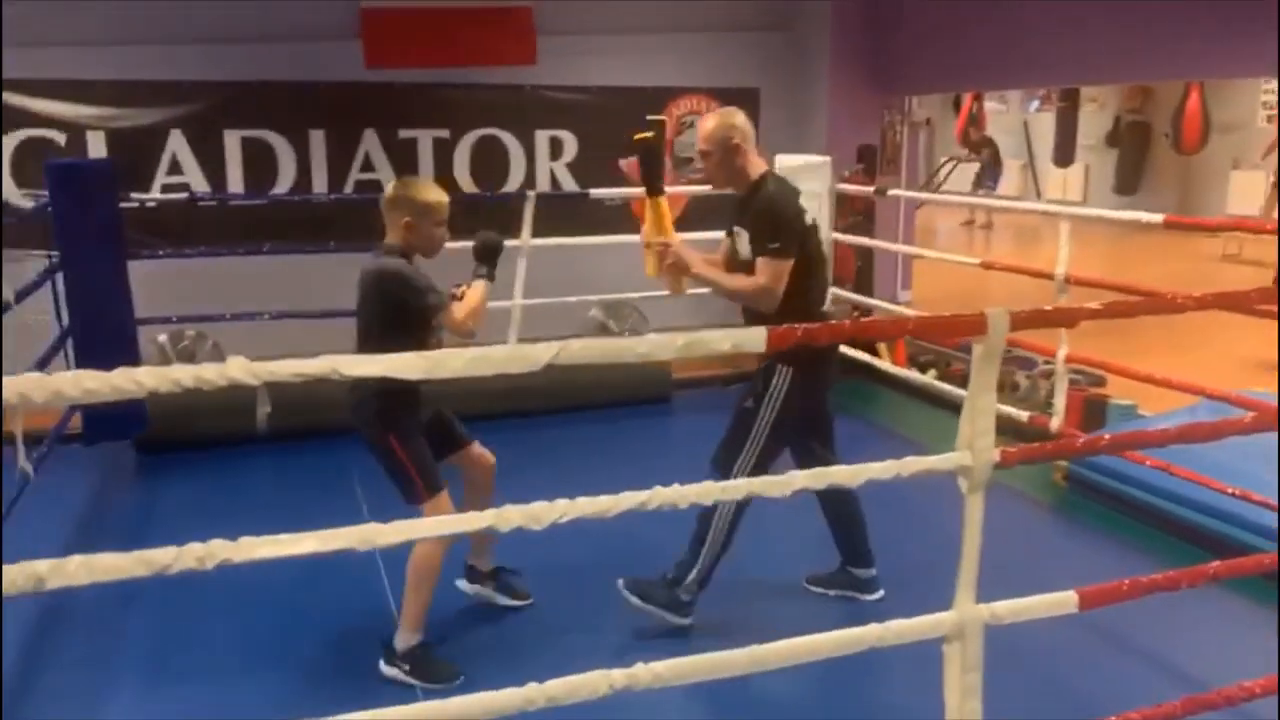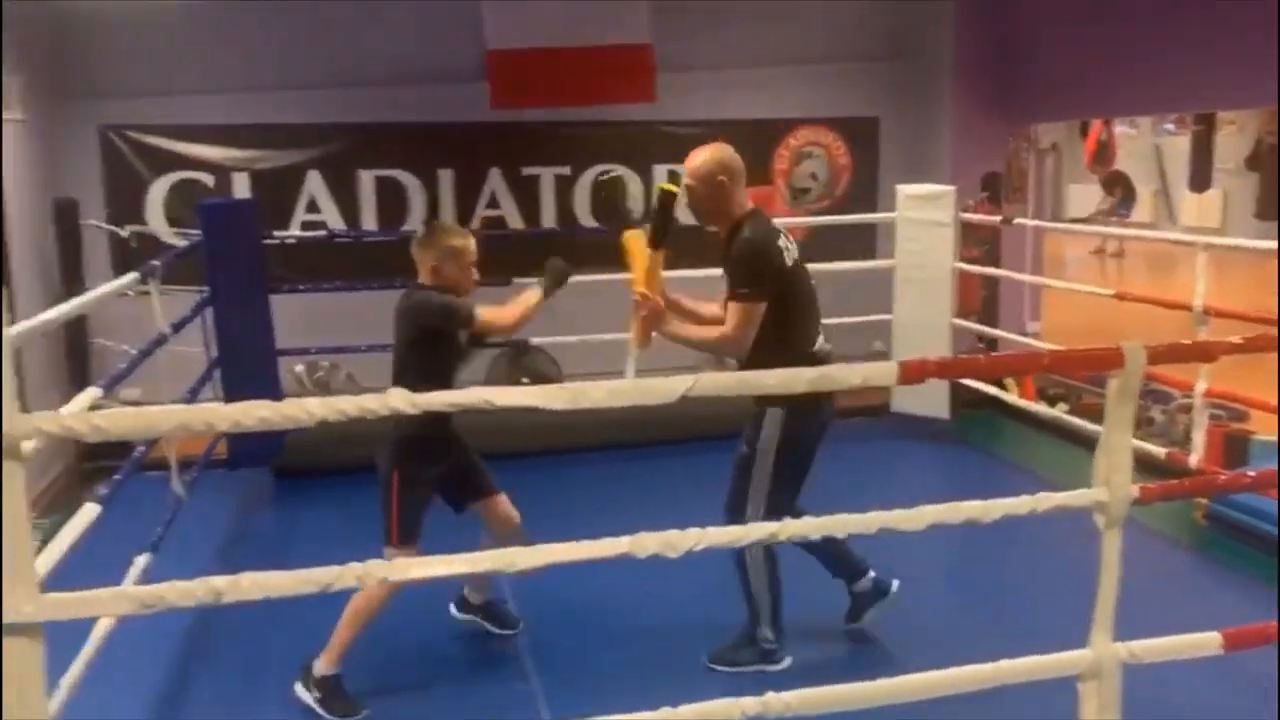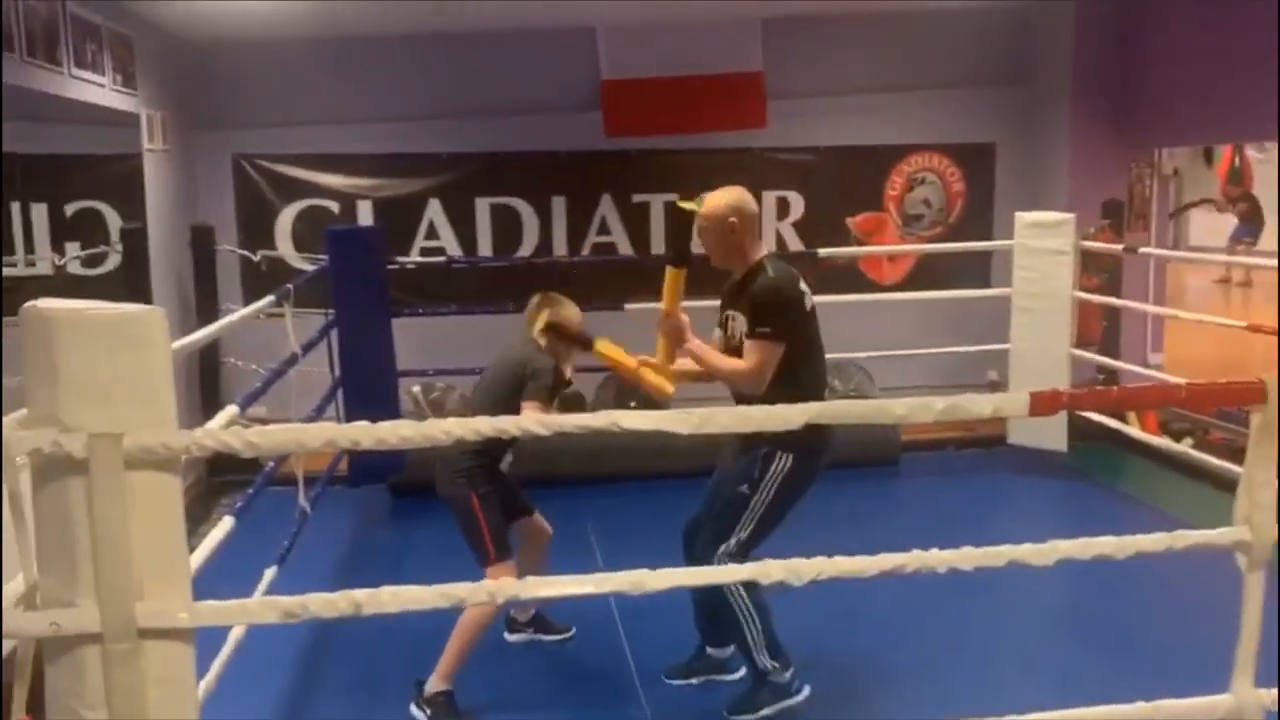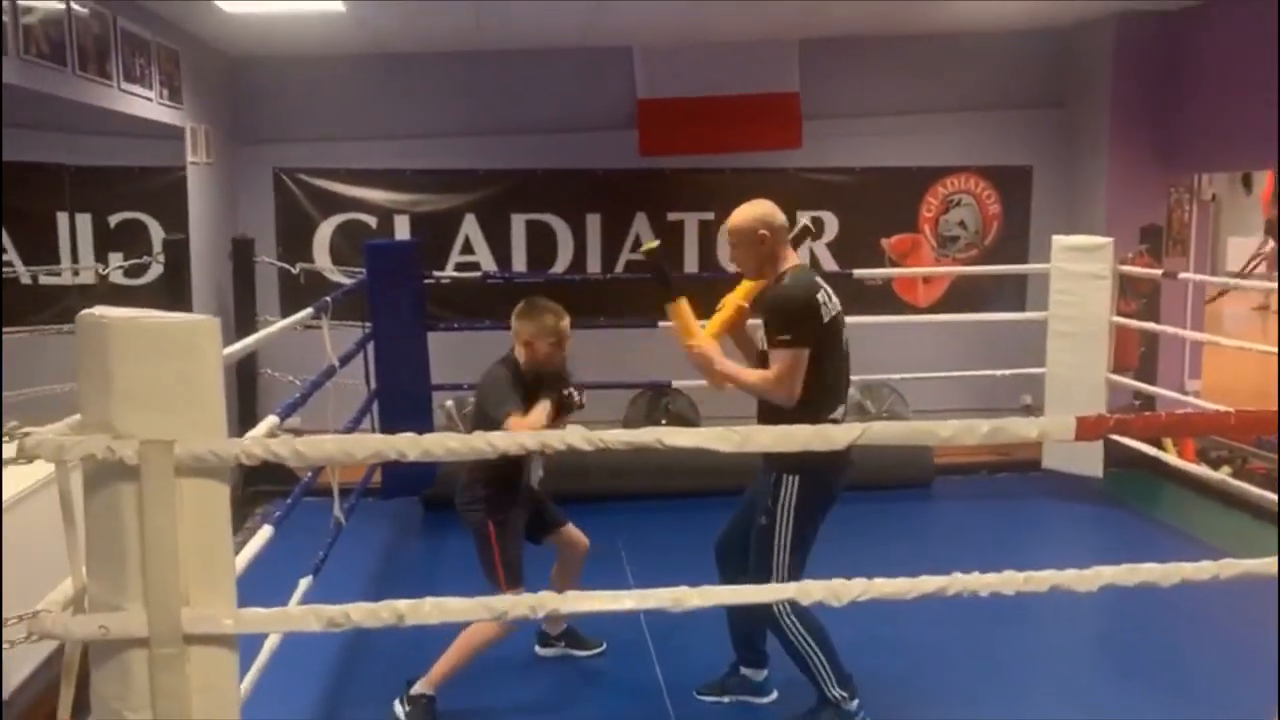
dt=0.4s
person 1, frame 1
left shoulder: (774, 204)
right shoulder: (753, 201)
left elbow: (765, 294)
right elbow: (726, 273)
left wrist: (690, 270)
right wrist: (680, 255)
left hip: (795, 360)
right hip: (805, 355)
left knee: (734, 472)
right knee: (818, 462)
left ankle: (680, 592)
right ankle: (860, 571)
person 1, frame 2
left shoulder: (750, 245)
right shoulder: (753, 237)
left elbow: (737, 342)
right elbow: (727, 316)
left wrist: (667, 326)
right wrist: (672, 306)
left hip: (789, 399)
right hip: (799, 392)
left knee: (748, 516)
right knee: (773, 506)
left ankle: (765, 642)
right ankle: (862, 580)
person 1, frame 3
left shoulder: (773, 287)
right shoulder: (742, 286)
left elbow: (753, 379)
right elbow: (723, 362)
left wrist: (688, 343)
right wrist: (668, 369)
left hip: (790, 444)
right hip: (760, 438)
left knee: (721, 554)
right knee: (699, 537)
left ankle: (776, 676)
right ankle: (718, 652)
person 1, frame 4
left shoulder: (790, 297)
right shoulder: (804, 289)
left elbow: (785, 390)
left wrist: (719, 365)
right wrist: (741, 343)
left hip: (805, 463)
right hip: (788, 458)
left knee: (773, 591)
right knee: (733, 555)
right ankle: (751, 673)
person 2, frame 1
left shoulder: (400, 265)
right shoulder: (387, 274)
left elbow: (430, 314)
right elbow: (463, 322)
left wrist: (453, 298)
right wrist: (485, 268)
left hip: (412, 400)
right hip: (384, 413)
left knee: (483, 466)
right knee: (441, 520)
left ankle: (480, 569)
right ankle: (405, 649)
person 2, frame 2
left shoulder: (440, 303)
right shoulder: (425, 308)
right elbow: (504, 321)
right wrist: (547, 283)
left hip: (442, 439)
right hip: (409, 452)
left knee: (509, 525)
left ankle: (474, 599)
right ankle: (319, 672)
person 2, frame 3
left shoulder: (521, 357)
right shoulder: (538, 365)
left wrist: (558, 390)
right wrist: (558, 388)
left hip: (482, 468)
right hip: (466, 478)
left knee: (537, 535)
left ankle: (522, 618)
person 2, frame 4
left shoulder: (536, 375)
right shoulder: (500, 380)
left elbow: (547, 425)
right elbow: (520, 435)
left wrist: (565, 404)
right wrist: (548, 396)
left hip: (513, 485)
right hip: (488, 499)
left knee: (576, 548)
right knee: (507, 615)
left ankle: (553, 630)
